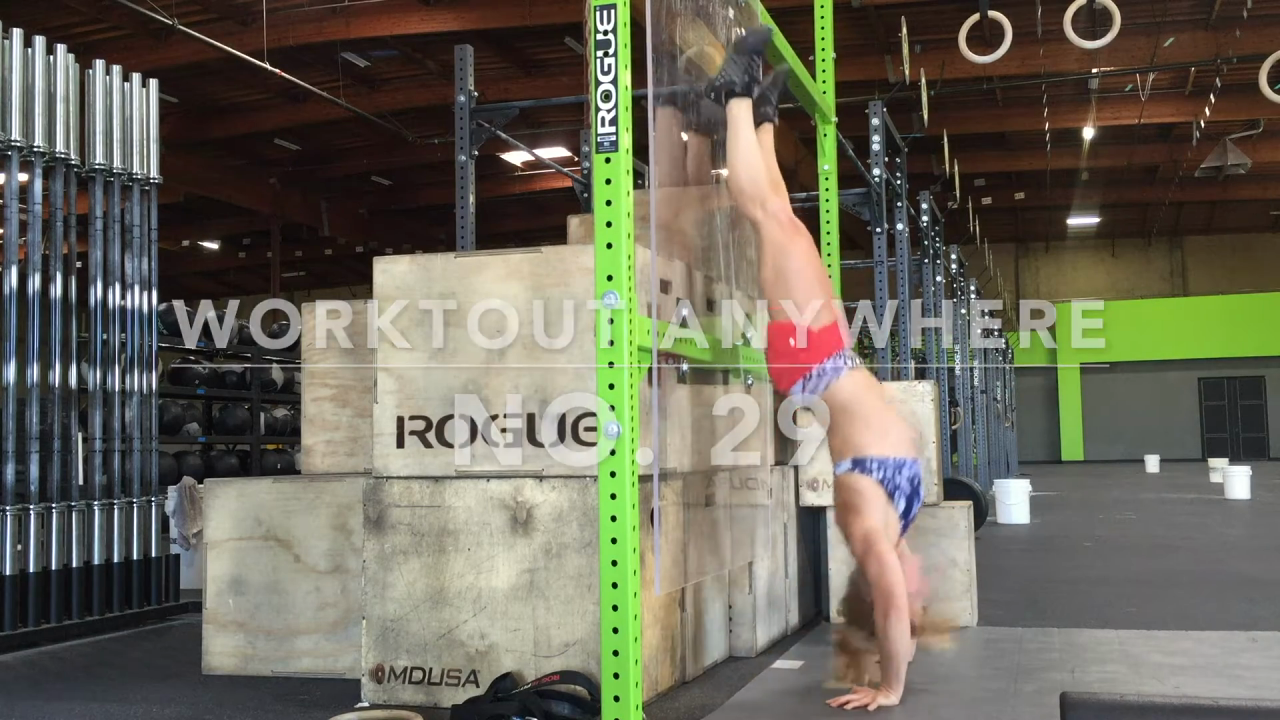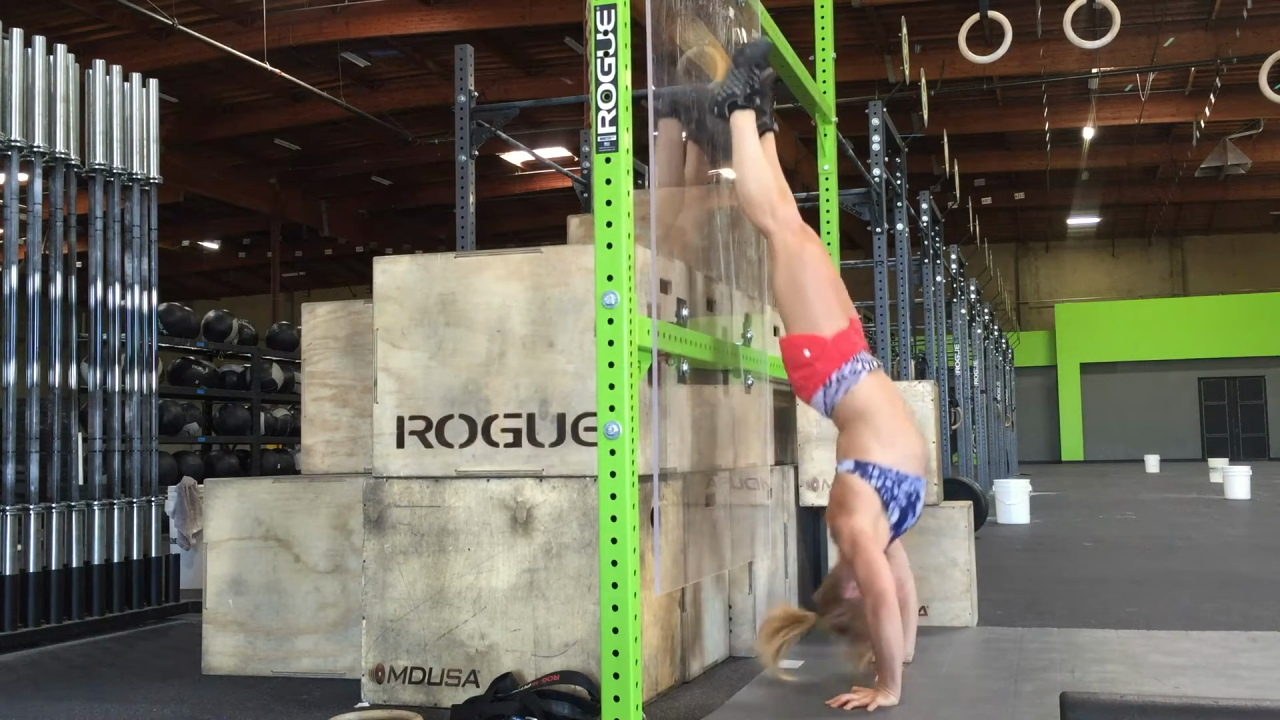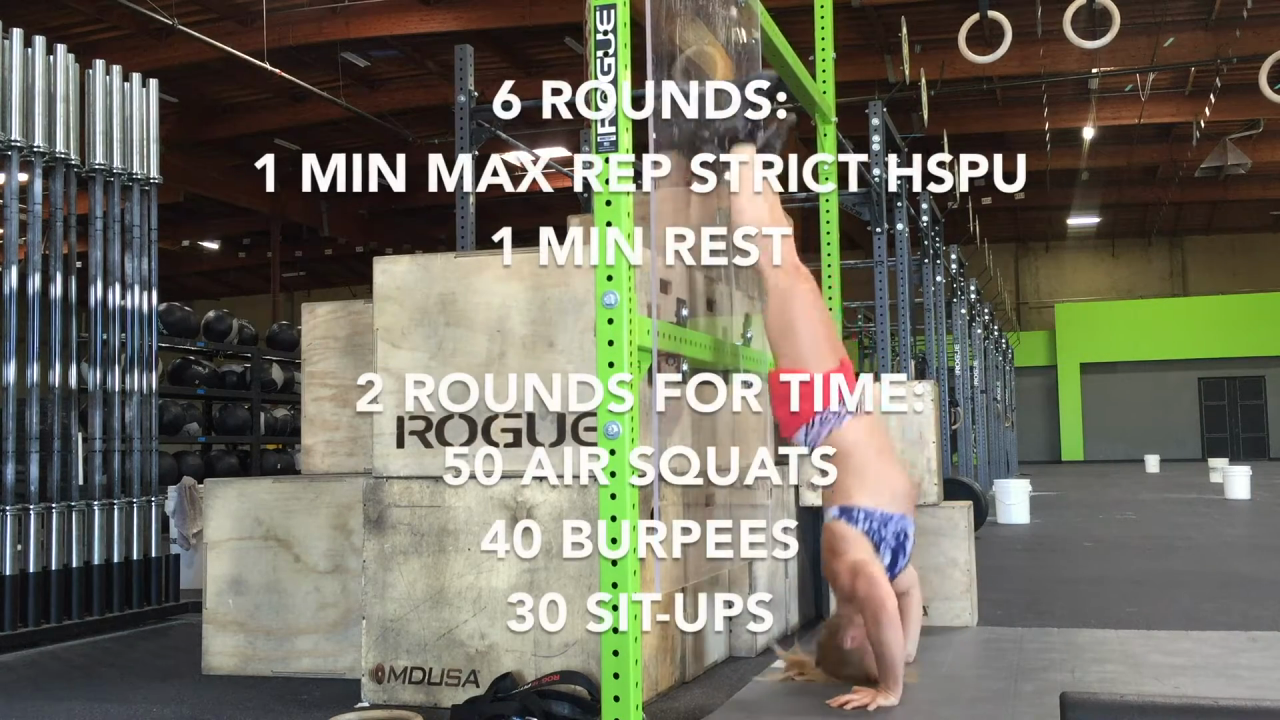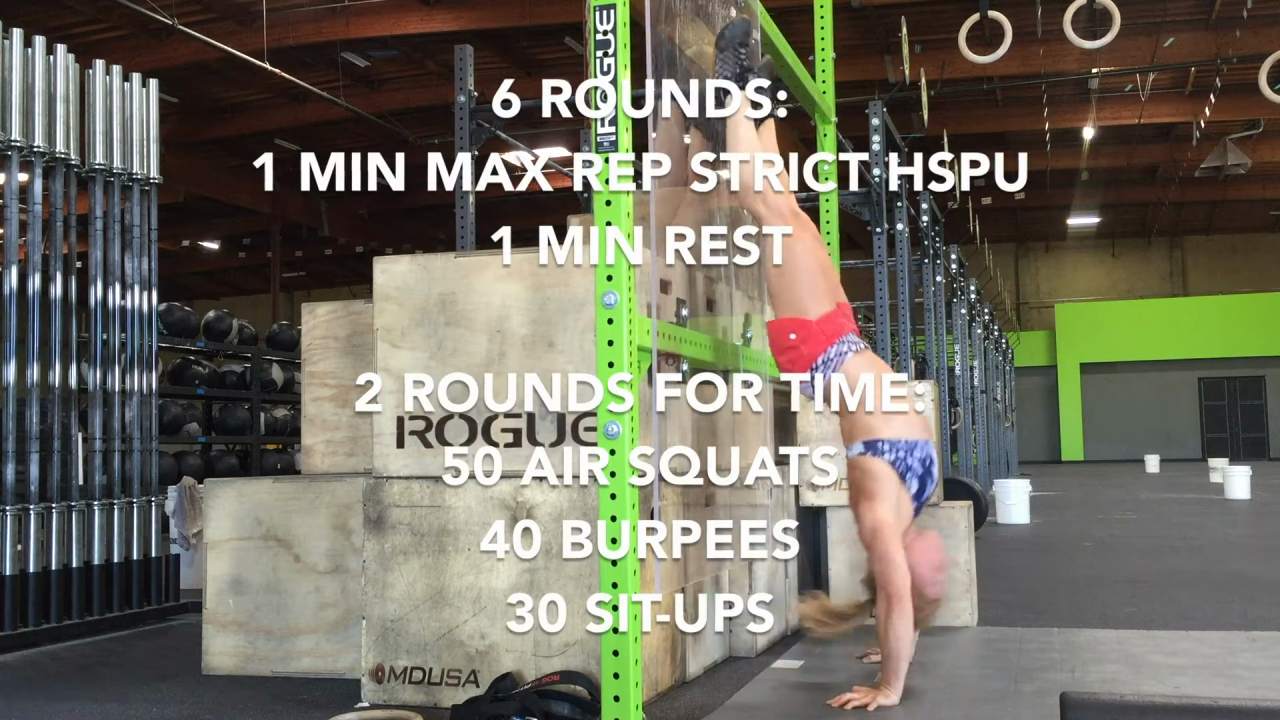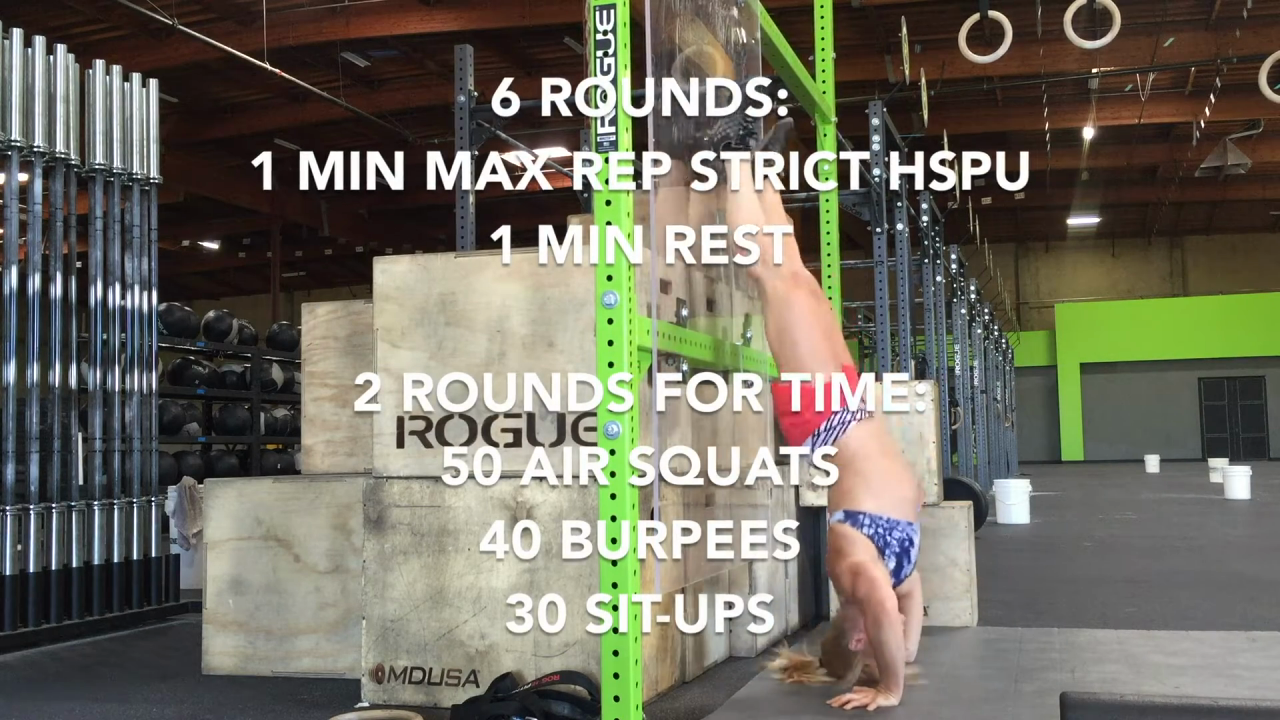
dt=0.5s
person 1, frame 1
left shoulder: (877, 515)
right shoulder: (870, 515)
right wrist: (890, 689)
left hip: (822, 359)
right hip: (812, 358)
left knee: (778, 219)
right knee: (773, 217)
left ankle: (756, 107)
right ankle: (740, 95)
person 1, frame 2
left shoulder: (865, 517)
right shoulder: (860, 517)
right wrist: (889, 685)
left hip: (840, 362)
right hip: (834, 363)
left knee: (788, 229)
right knee: (784, 228)
right ankle: (742, 106)
person 1, frame 3
right shoulder: (850, 558)
left wrist: (889, 683)
right wrist: (890, 682)
left hip: (827, 404)
right hip: (820, 405)
left knee: (781, 266)
right knee: (774, 266)
right ankle: (745, 147)
person 1, frame 4
left shoulder: (888, 504)
right shoulder: (882, 505)
right wrist: (889, 686)
left hip: (829, 342)
right hip: (820, 345)
left knee: (780, 213)
right knee: (774, 210)
left ankle: (753, 101)
right ankle: (743, 95)
person 1, frame 5
right shoulder: (858, 563)
left wrist: (891, 685)
right wrist: (887, 687)
left hip: (830, 402)
right hip: (824, 406)
left knee: (781, 269)
right knee: (773, 272)
right ankle: (742, 149)
